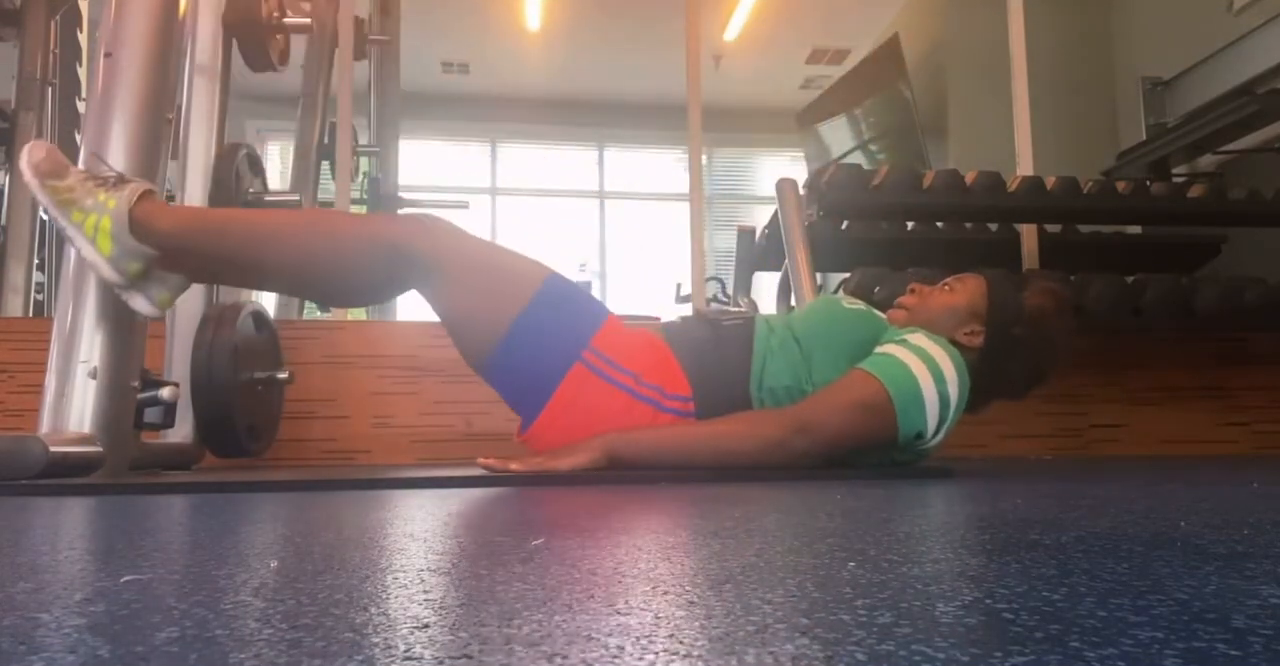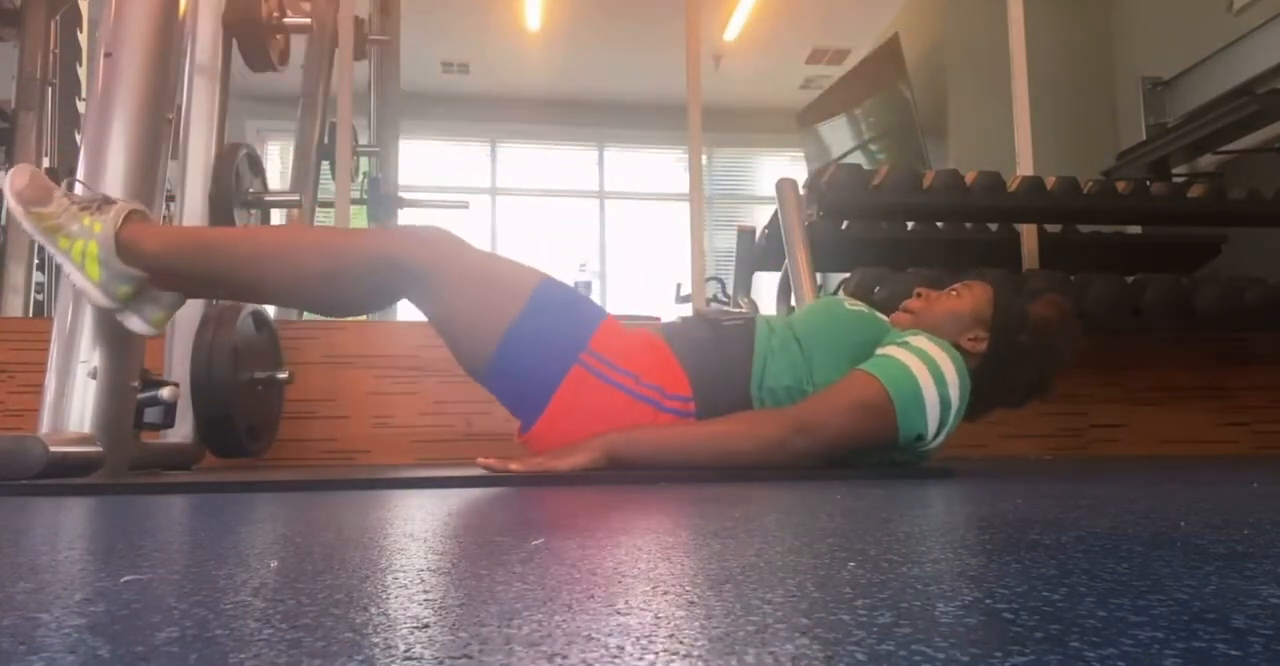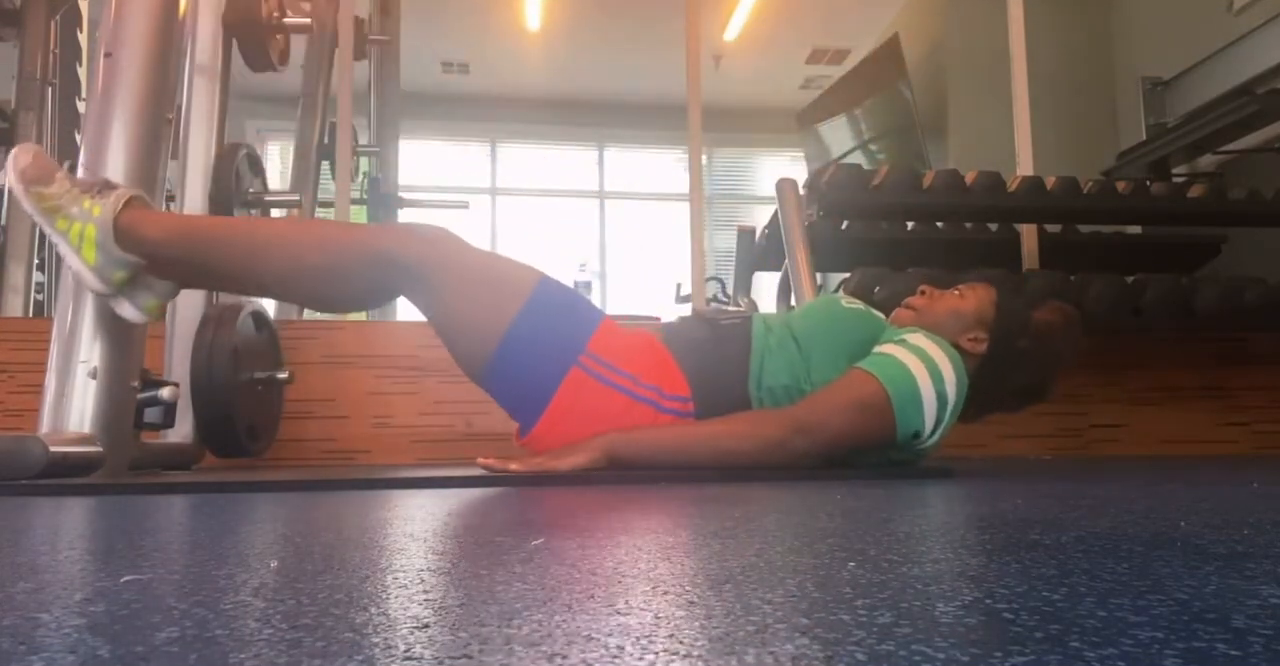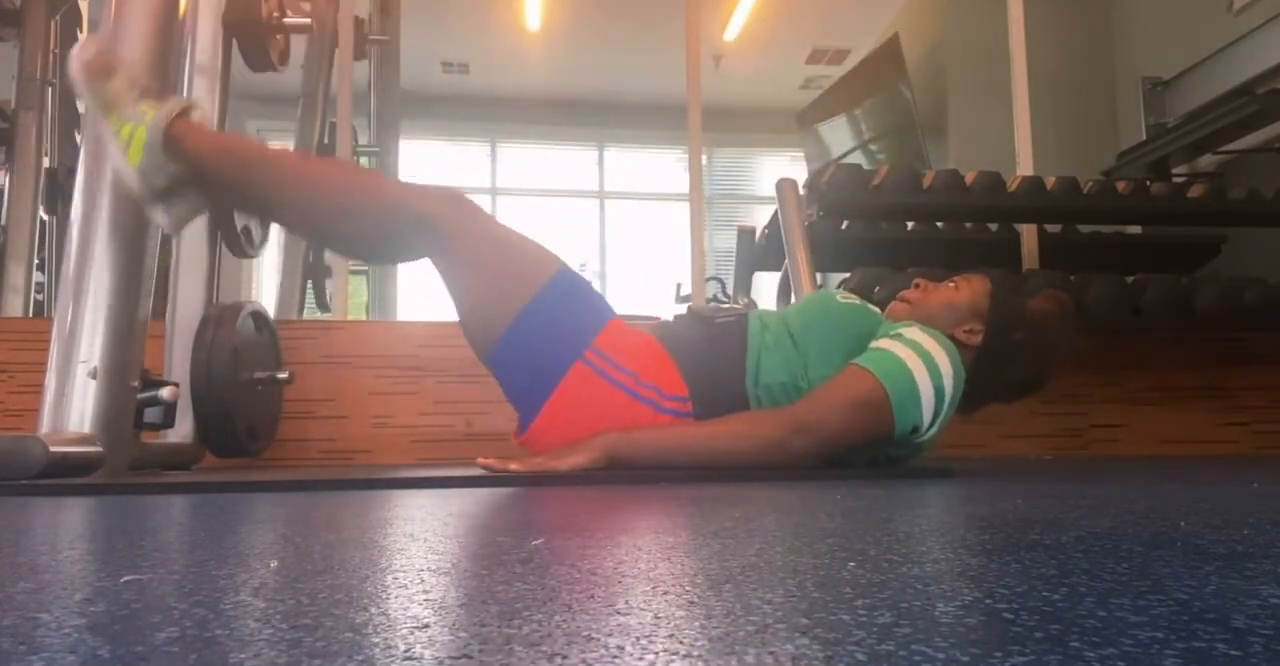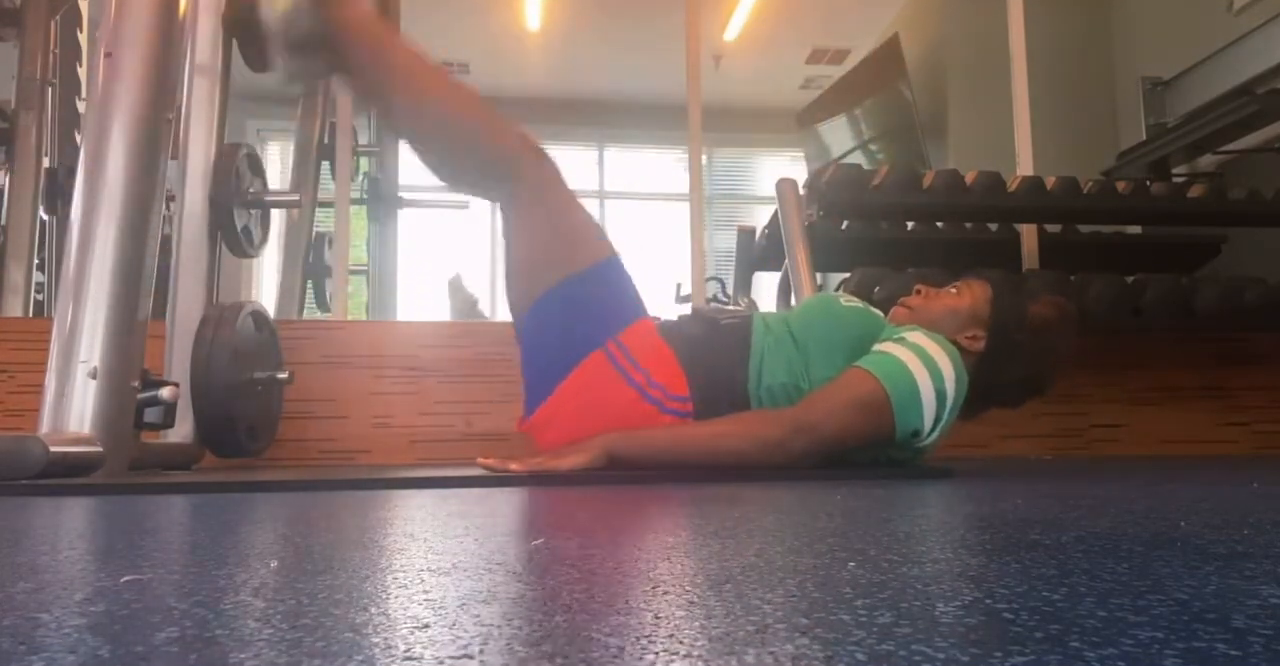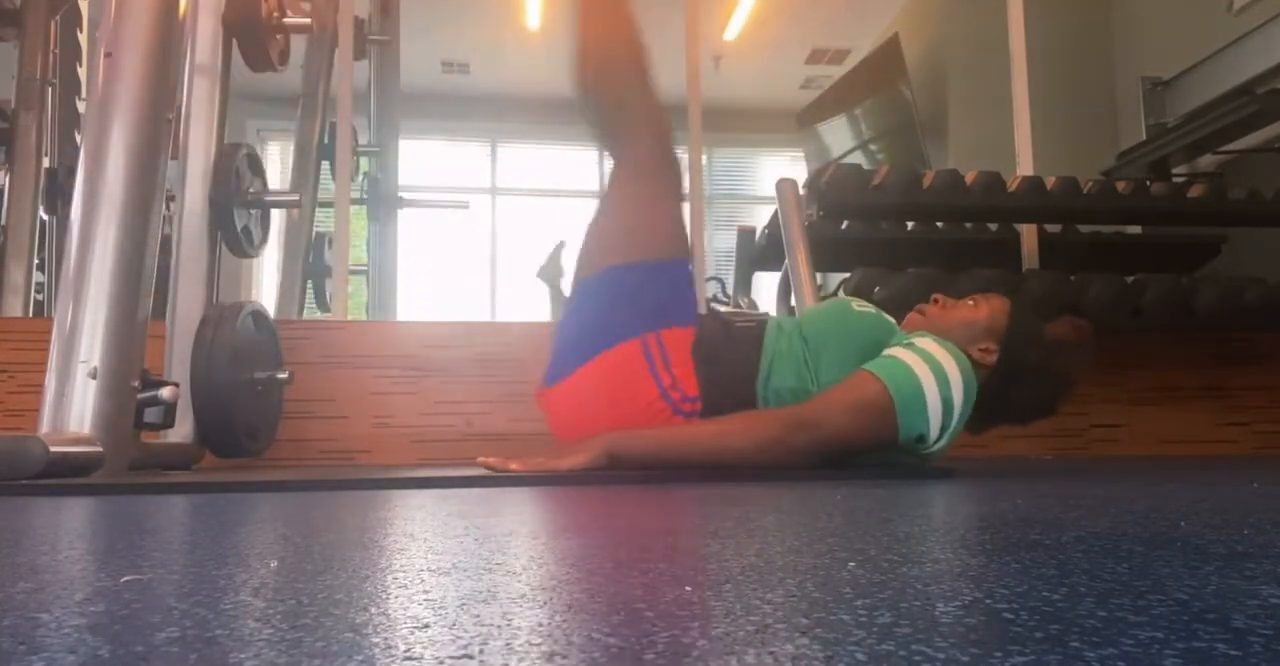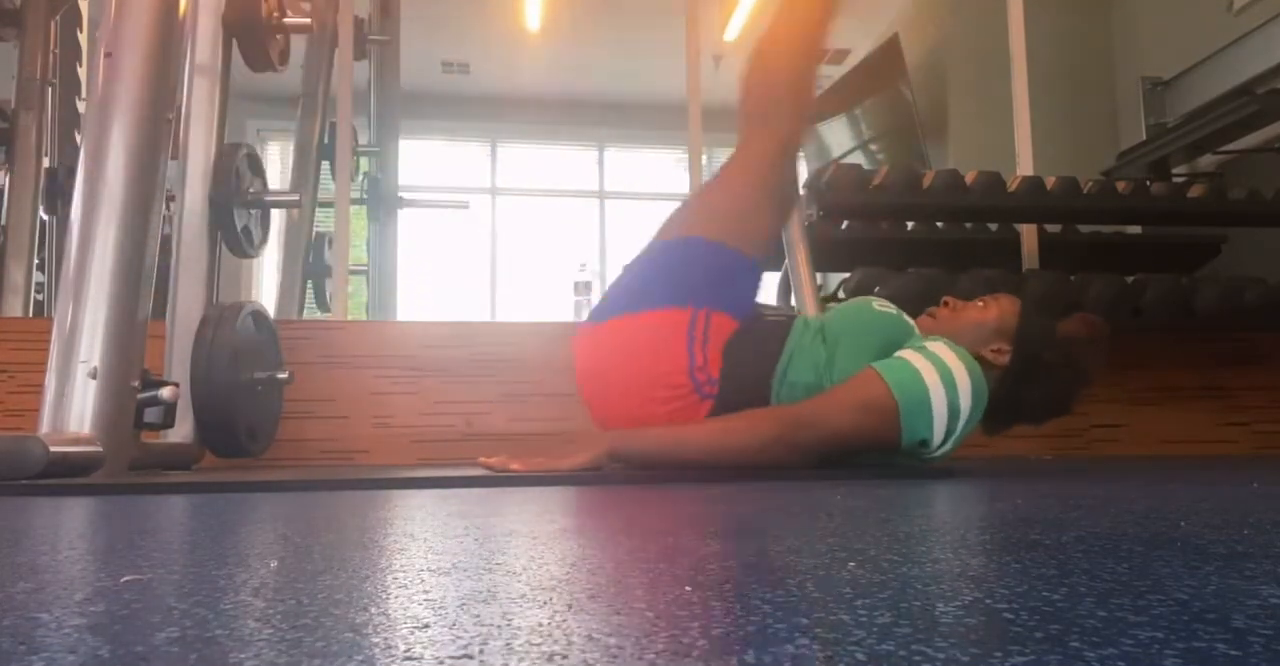
dt=0.2s
person 1, frame 1
left shoulder: (929, 369)
right shoulder: (897, 347)
left elbow: (796, 434)
left wrist: (603, 448)
left hip: (640, 399)
right hip: (648, 379)
left knee: (422, 238)
right knee: (429, 246)
left ankle: (142, 224)
right ankle: (157, 240)
person 1, frame 2
left shoulder: (930, 371)
right shoulder: (897, 352)
left elbow: (799, 435)
left wrist: (603, 448)
left hip: (642, 399)
right hip: (652, 377)
left knee: (418, 250)
right knee: (426, 255)
left ankle: (128, 245)
right ankle: (144, 258)
person 1, frame 3
left shoulder: (927, 368)
right shoulder: (896, 347)
left elbow: (798, 435)
left wrist: (606, 447)
left hip: (644, 405)
right hip: (648, 372)
left knee: (417, 248)
right knee: (424, 256)
left ankle: (128, 226)
right ankle: (145, 240)
person 1, frame 4
left shoulder: (922, 363)
right shoulder: (891, 343)
left elbow: (791, 435)
left wrist: (606, 448)
left hip: (645, 406)
right hip: (639, 381)
left knee: (442, 216)
right knee: (443, 220)
left ankle: (175, 145)
right ankle: (191, 165)
person 1, frame 5
left shoulder: (929, 367)
right shoulder: (865, 347)
left elbow: (801, 431)
left wrist: (609, 445)
left hip: (645, 402)
right hip: (659, 383)
left knee: (524, 175)
person 1, frame 6
left shoulder: (937, 370)
right shoulder: (915, 356)
left elbow: (801, 430)
left wrist: (608, 445)
left hip: (643, 393)
right hip: (663, 385)
left knee: (642, 155)
person 1, frame 7
left shoulder: (948, 376)
right shoulder: (937, 361)
left elbow: (803, 431)
left wrist: (610, 444)
left hip: (663, 364)
right hip: (673, 372)
left knee: (769, 143)
